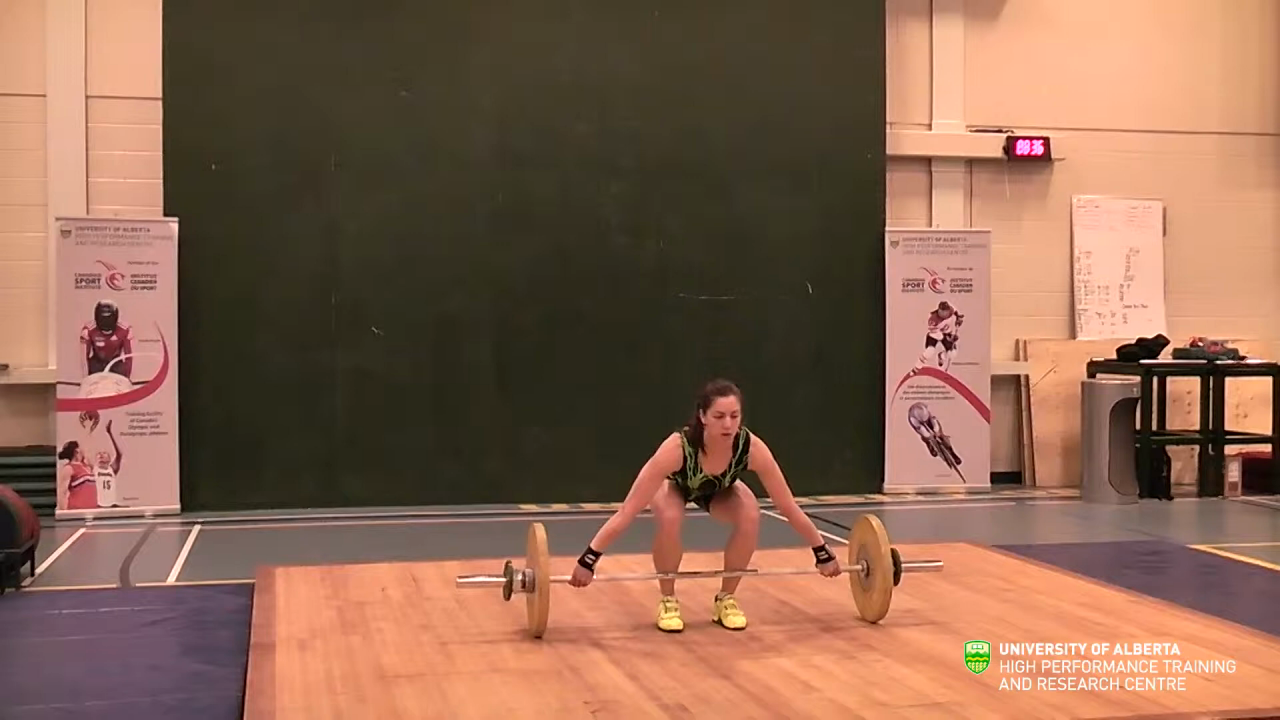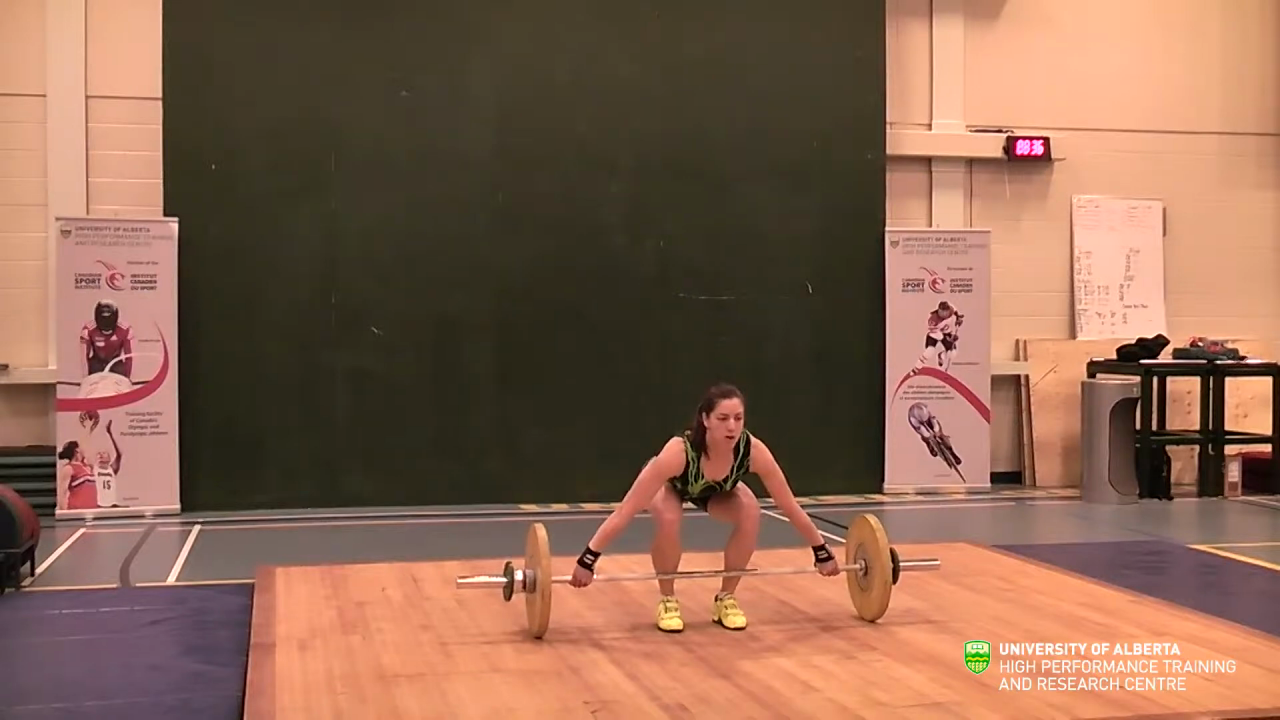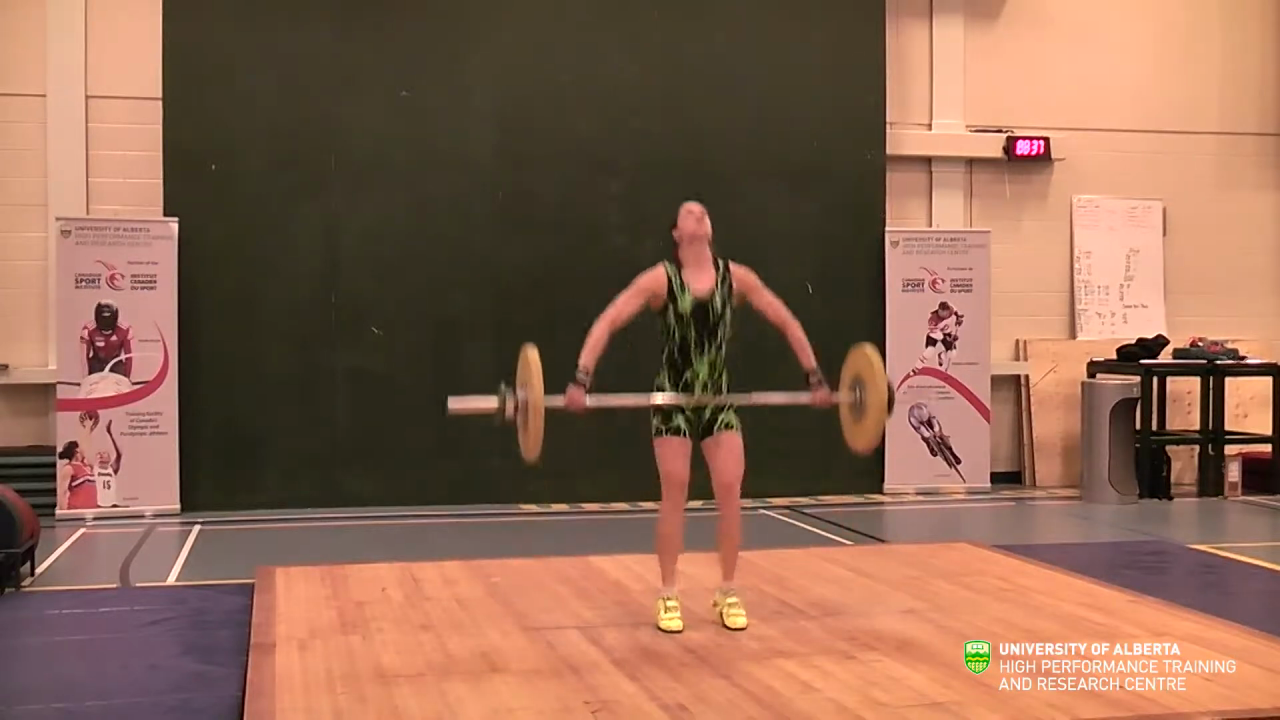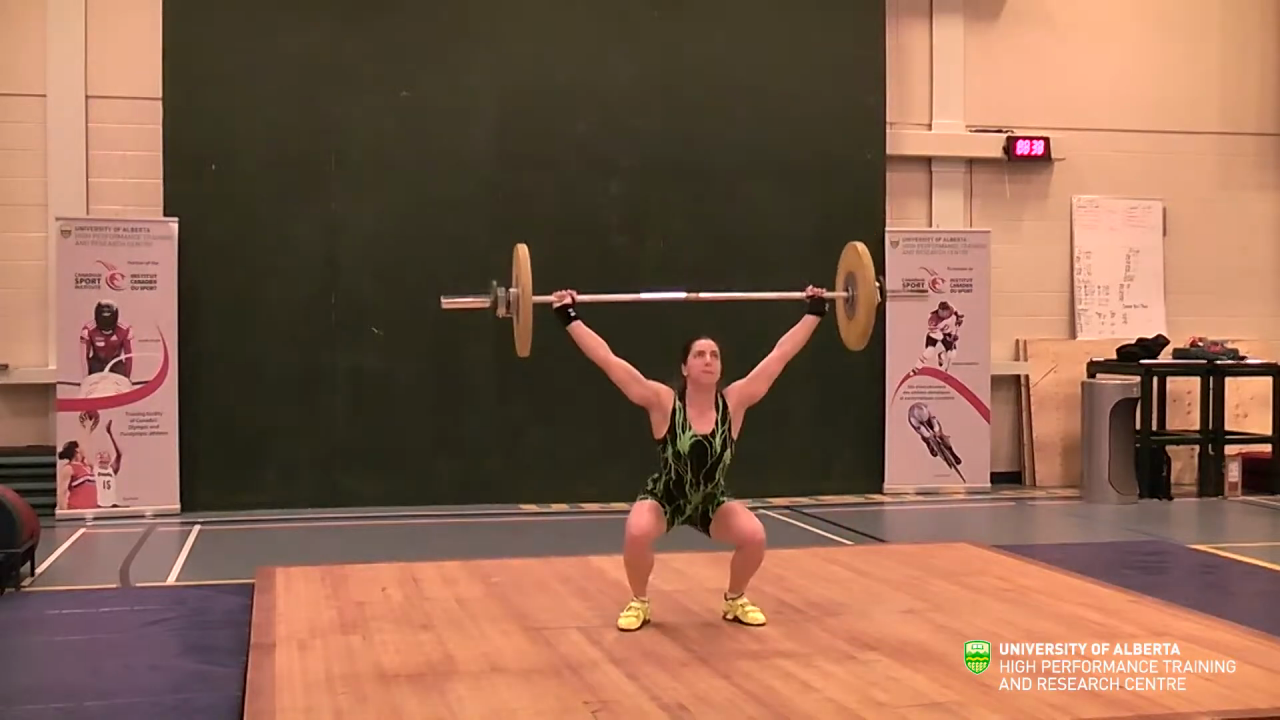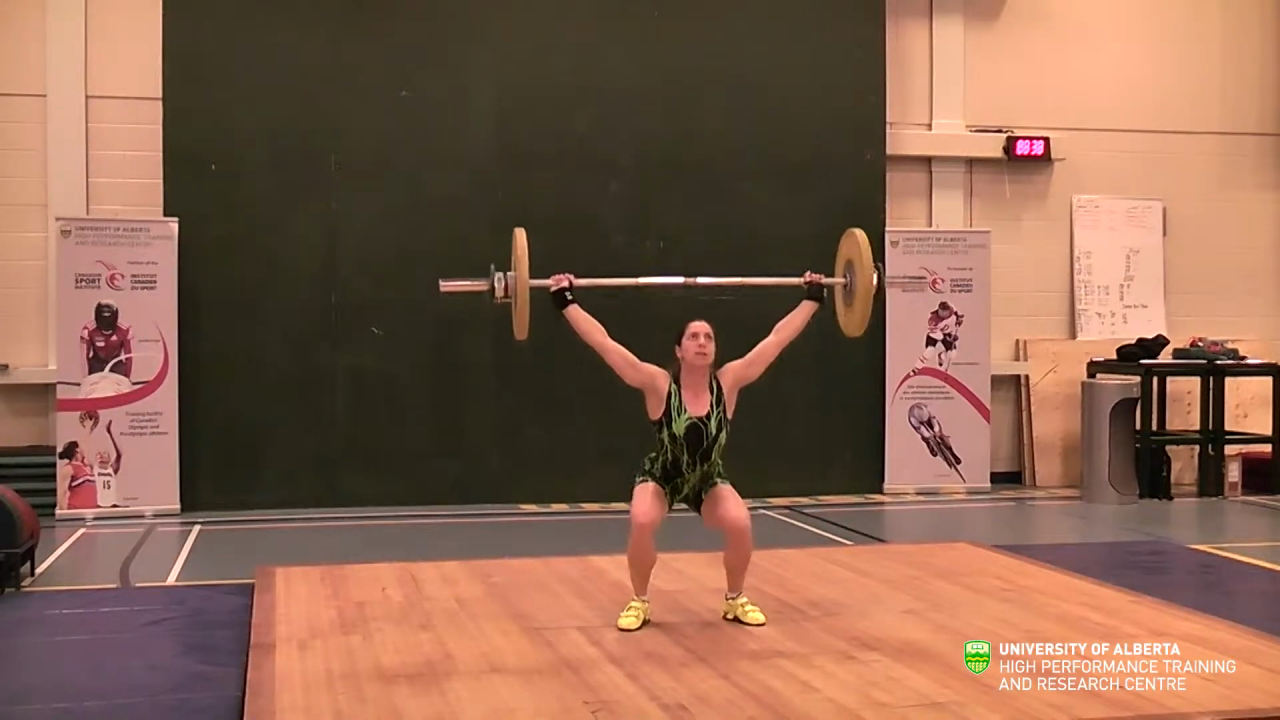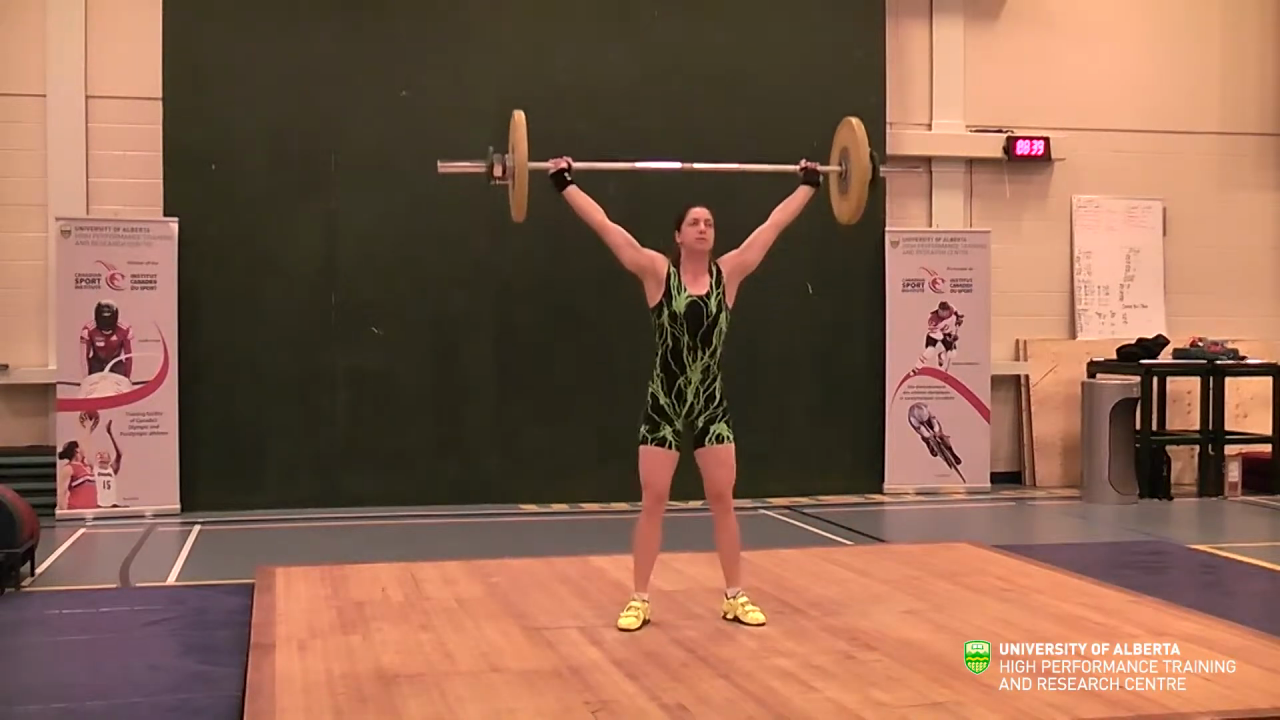
dt=0.7s
person 1, frame 1
left shoulder: (752, 448)
right shoulder: (677, 448)
left elbow: (789, 507)
right elbow: (627, 511)
left wrist: (823, 554)
right wrist: (587, 561)
left hip: (719, 488)
right hip: (674, 483)
left knee: (749, 516)
right knee: (670, 518)
left ankle: (726, 598)
right ankle: (668, 600)
person 1, frame 2
left shoulder: (754, 451)
right shoulder: (679, 452)
left elbow: (791, 508)
right elbow: (625, 511)
left wrist: (823, 553)
right wrist: (587, 560)
left hip: (718, 491)
right hip: (672, 485)
left knee: (750, 514)
right knee: (668, 519)
left ankle: (726, 598)
right ankle: (667, 600)
person 1, frame 3
left shoulder: (734, 275)
right shoulder: (661, 279)
left elbow: (788, 322)
right elbow: (605, 324)
left wrist: (814, 376)
right wrist: (581, 379)
left hip: (716, 399)
right hip: (672, 398)
left knee: (729, 492)
right knee: (675, 494)
left ankle: (728, 595)
right ankle: (668, 597)
person 1, frame 4
left shoulder: (734, 402)
right shoulder: (663, 403)
left elbow: (781, 353)
right elbow: (607, 358)
left wrist: (814, 312)
right wrist: (569, 316)
left hip: (712, 501)
right hip: (664, 498)
left knee: (754, 537)
right knee: (637, 534)
left ankle: (735, 599)
right ankle: (639, 602)
person 1, frame 5
left shoulder: (728, 383)
right shoulder: (658, 385)
left elbow: (776, 338)
right elbow: (603, 342)
left wrist: (812, 298)
right wrist: (565, 301)
left hip: (708, 478)
right hip: (660, 476)
left knee: (740, 525)
right knee: (642, 523)
left ankle: (735, 599)
right ankle: (639, 602)
person 1, frame 6
left shoulder: (728, 272)
right shoulder: (657, 271)
left elbow: (774, 225)
right elbow: (604, 225)
left wrist: (808, 184)
right wrist: (565, 184)
left hip: (711, 404)
right hip: (664, 403)
left knee: (723, 501)
right knee: (653, 503)
left ankle: (734, 597)
right ankle: (639, 599)
